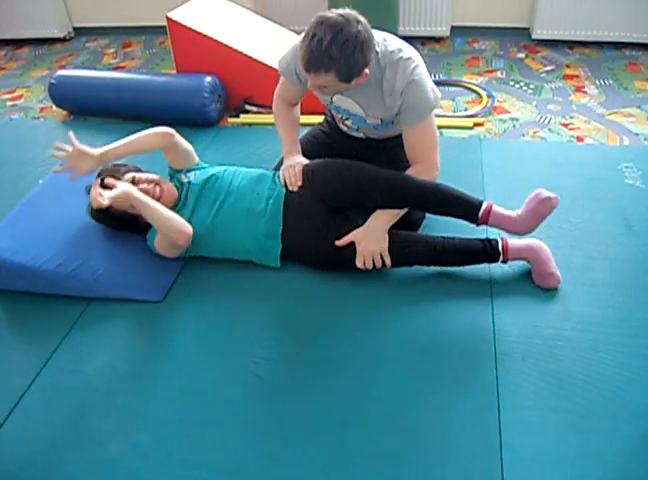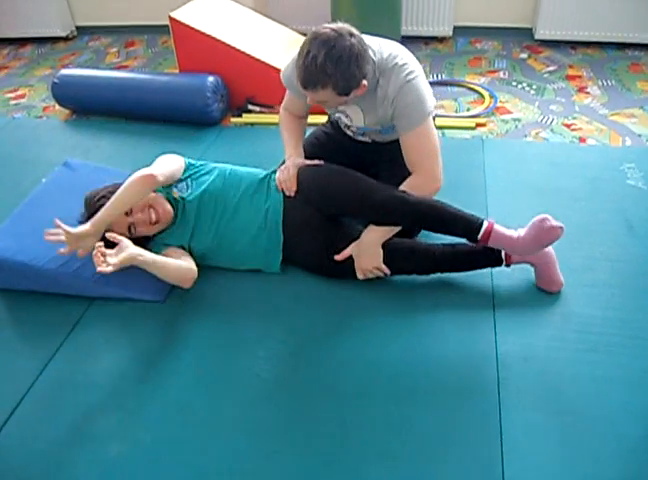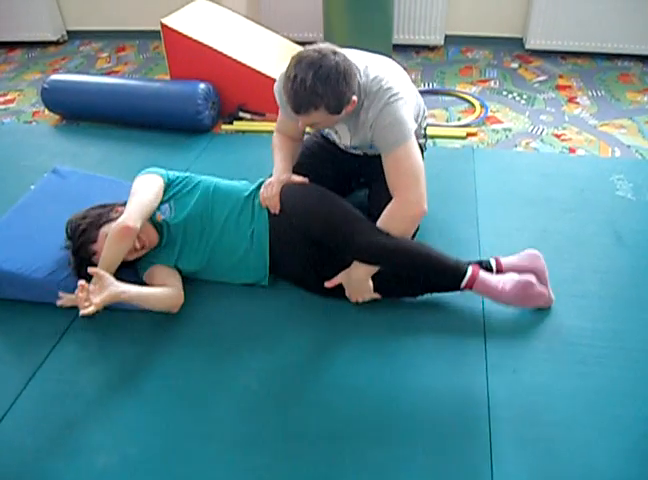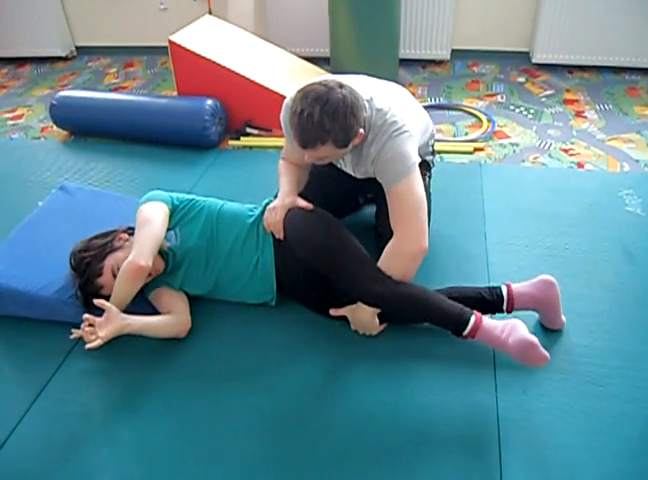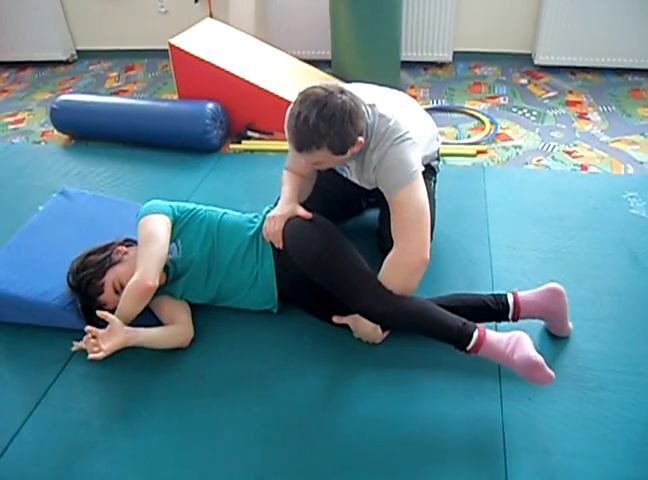
dt=0.3s
person 1, frame 1
left shoulder: (185, 170)
right shoulder: (160, 237)
left elbow: (164, 134)
right elbow: (182, 235)
left wrist: (96, 156)
right wrist: (124, 201)
left hip: (297, 185)
right hip: (295, 239)
left knee: (394, 185)
right knee: (404, 250)
left ankle: (507, 219)
right ankle: (511, 249)
person 1, frame 2
left shoulder: (173, 175)
right shoulder: (162, 245)
left elbow: (146, 176)
right elbow: (187, 275)
left wrist: (90, 226)
right wrist: (129, 254)
left hip: (295, 191)
right hip: (295, 245)
left knee: (386, 202)
right knee: (404, 259)
left ankle: (508, 238)
right ankle: (511, 256)
person 1, frame 3
left shoulder: (149, 180)
right shoulder: (155, 262)
left elbow: (130, 224)
right elbow: (172, 299)
left wrist: (101, 278)
right wrist: (110, 291)
left hip: (279, 206)
right hip: (279, 260)
left knee: (368, 244)
right knee: (386, 283)
left ankle: (498, 273)
right ankle: (501, 270)
person 1, frame 4
left shoulder: (152, 206)
right shoulder: (160, 287)
left elbow: (137, 262)
right elbow: (180, 323)
left wrist: (116, 312)
right wrist: (118, 322)
left hip: (284, 232)
right hip: (284, 282)
left knee: (372, 288)
right knee: (378, 313)
right ankle: (514, 297)
person 1, frame 5
left shoulder: (151, 215)
right shoulder: (166, 294)
left elbow: (146, 280)
right elbow: (182, 332)
left wrist: (121, 324)
right wrist: (123, 336)
left hip: (287, 240)
right hip: (284, 290)
left knee: (374, 301)
right knee: (381, 318)
right ankle: (520, 305)
person 2, frame 1
left shoulder: (407, 75)
right shoulder: (305, 52)
left elbow: (427, 166)
right elbow: (283, 101)
left wrist: (377, 226)
right wrist: (292, 154)
left hip: (394, 139)
right hip: (340, 130)
left knee: (402, 222)
person 2, frame 2
left shoulder: (402, 82)
right shoulder: (308, 65)
left elbow: (429, 178)
right elbow: (291, 112)
right wrist: (293, 157)
left hip: (397, 140)
right hip: (344, 132)
left knee: (402, 227)
right knee: (284, 190)
left ankle: (373, 176)
right ankle: (363, 173)
person 2, frame 3
left shoulder: (389, 102)
right shoulder: (295, 83)
left elbow: (413, 205)
right elbow: (286, 134)
left wrist: (360, 271)
right wrist: (280, 174)
left hip: (387, 150)
right hip: (337, 151)
person 2, frame 4
left shoulder: (392, 136)
right shoulder: (297, 108)
left elbow: (414, 243)
right elbow: (291, 161)
right wrist: (286, 196)
left knee: (400, 255)
right ankle: (365, 196)
person 2, frame 5
left shoulder: (396, 144)
right shoulder: (302, 119)
left elbow: (416, 254)
right elbow: (297, 172)
right wrist: (287, 203)
left hip: (412, 163)
left knee: (406, 259)
right knee: (287, 225)
